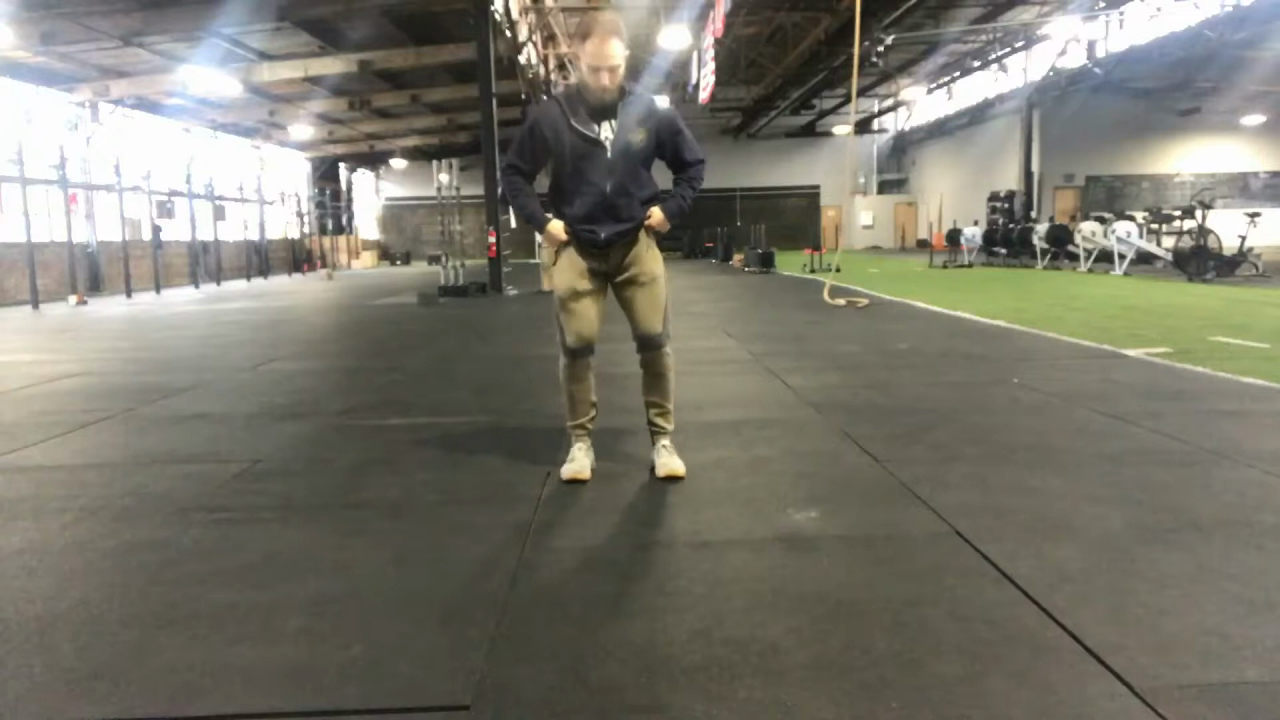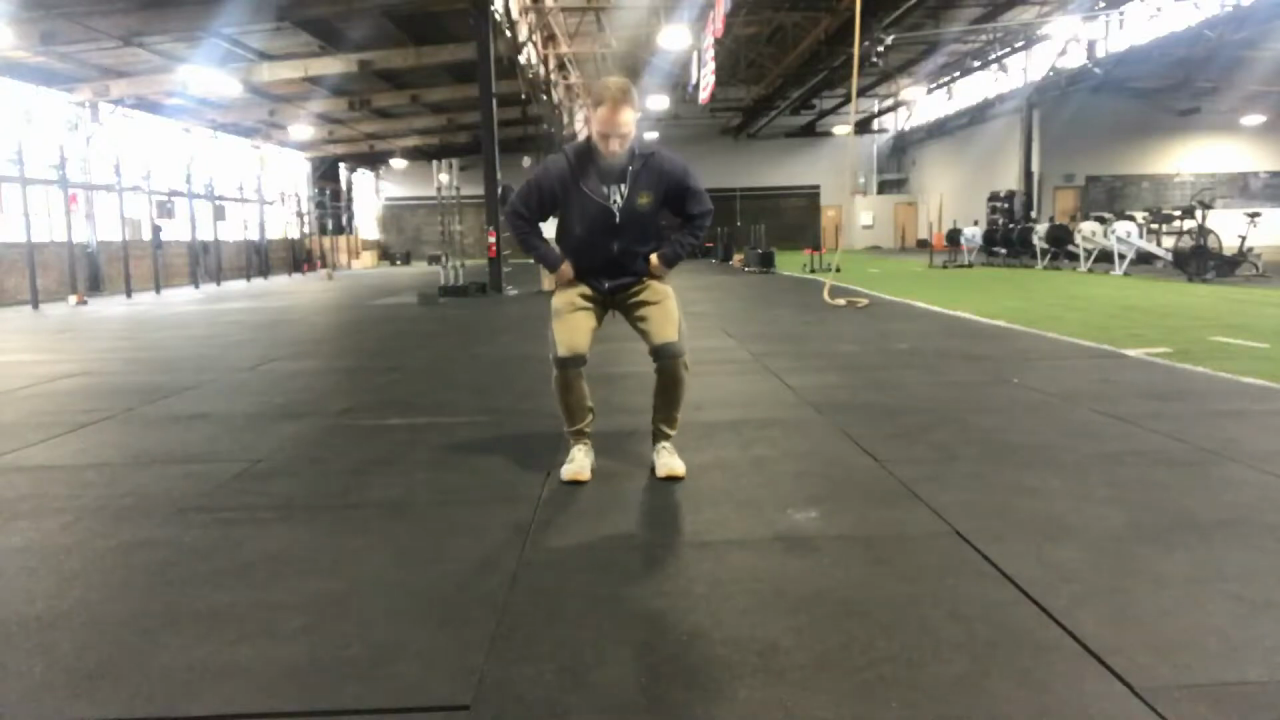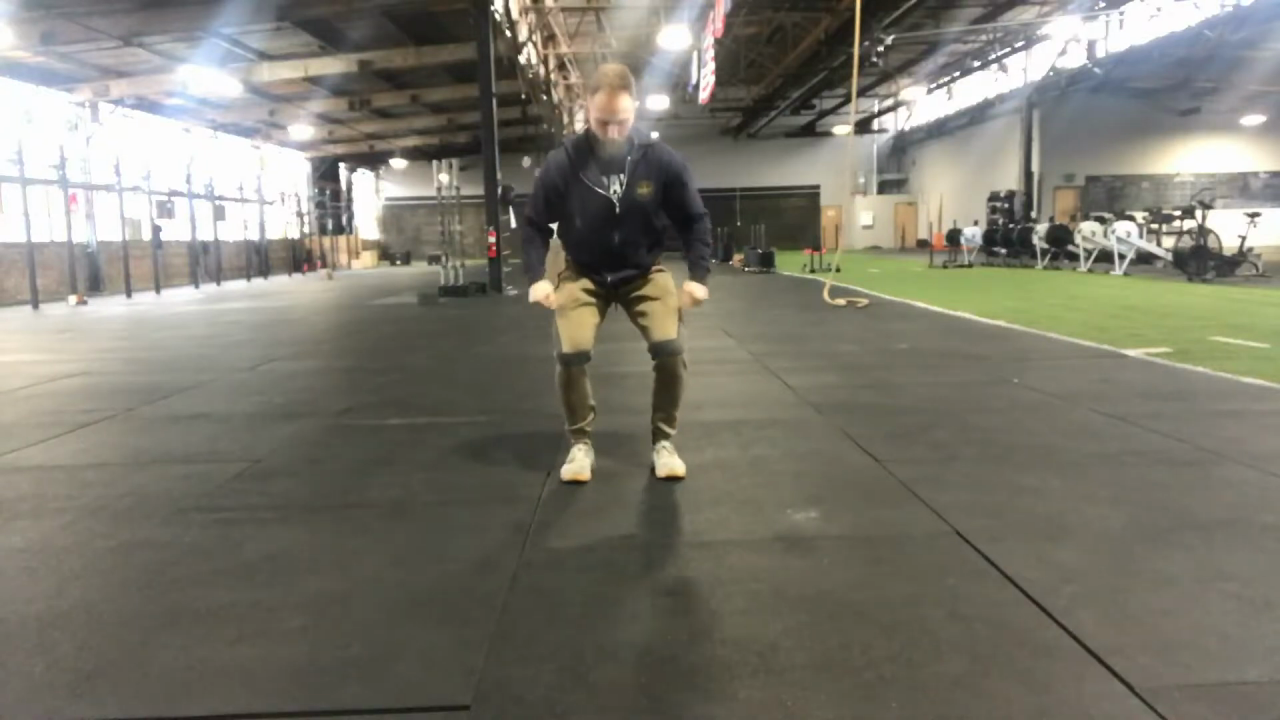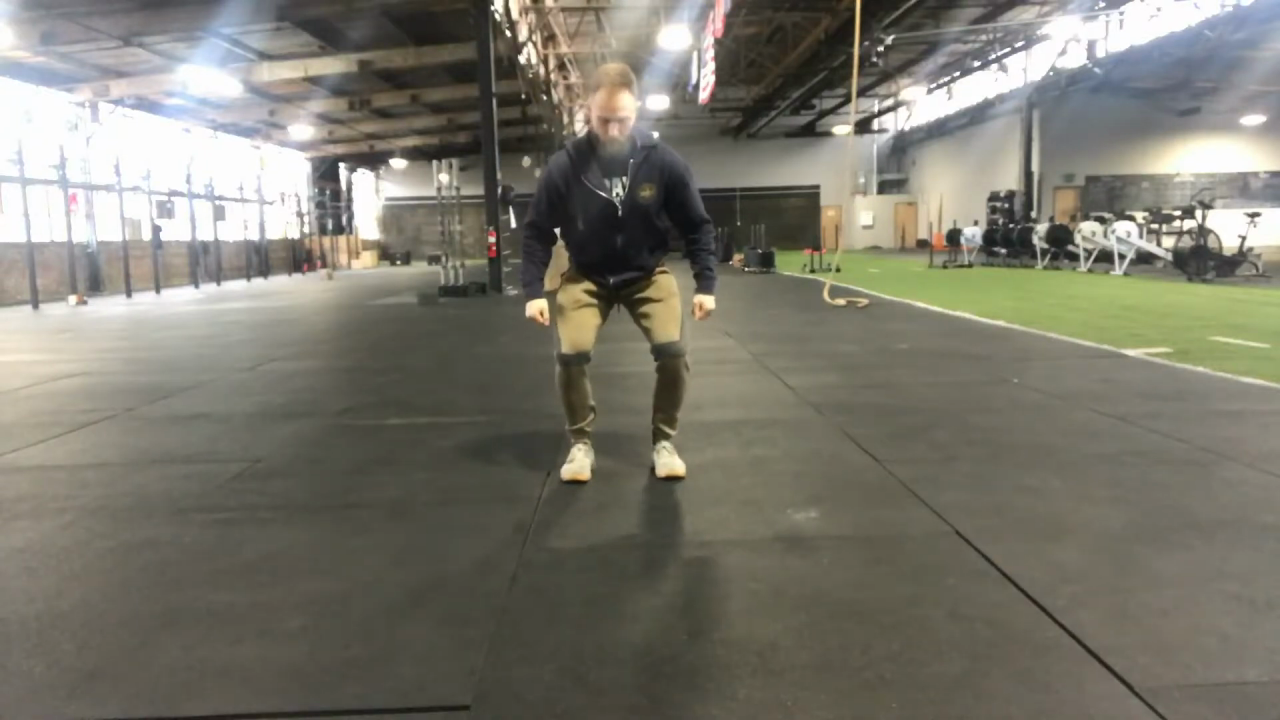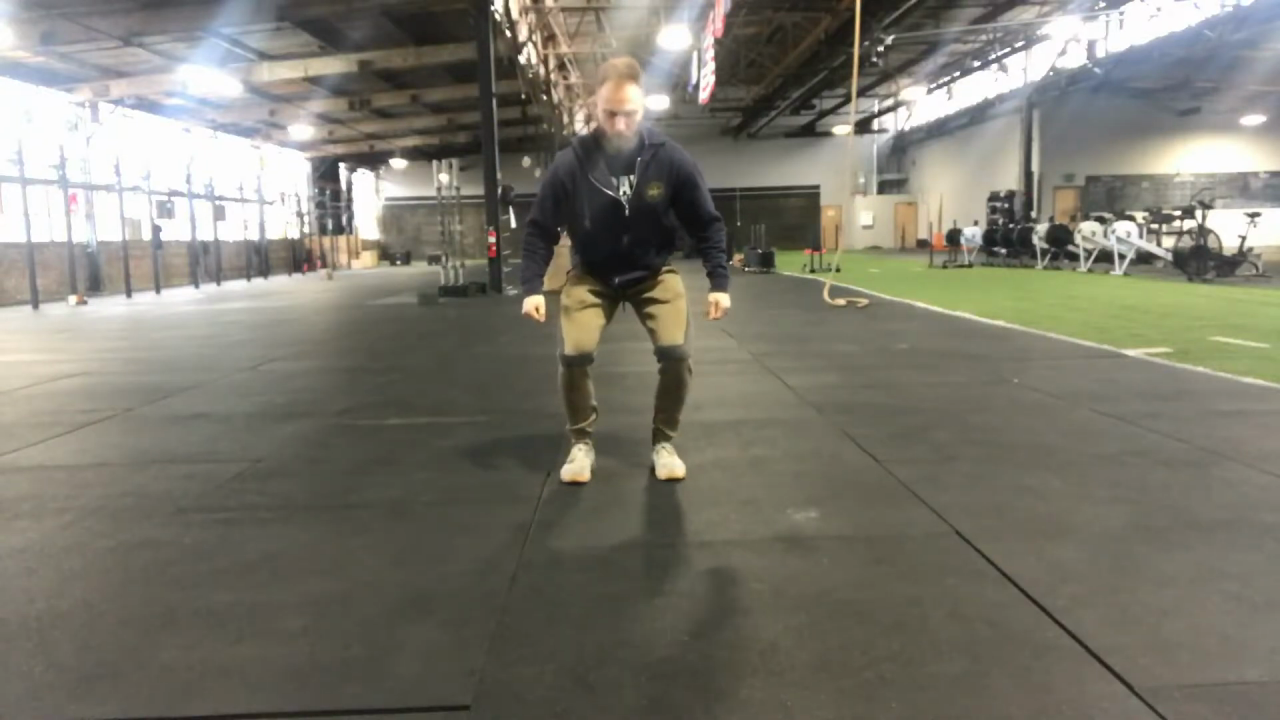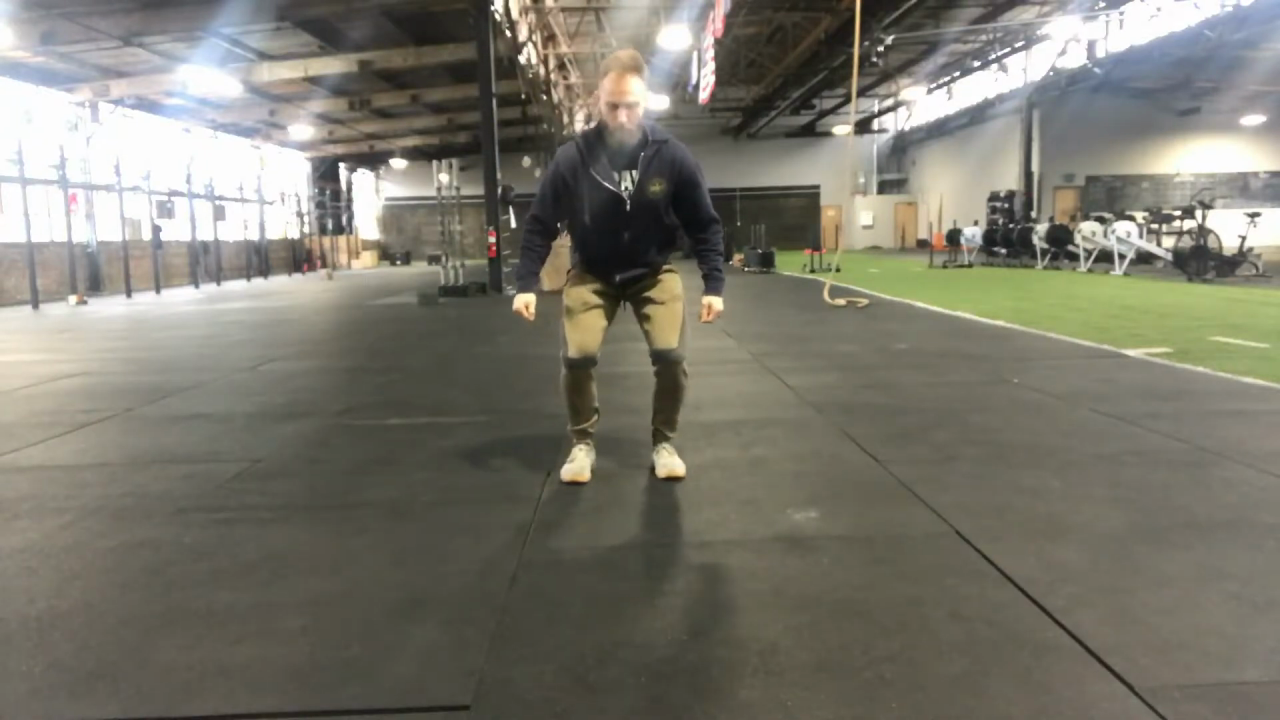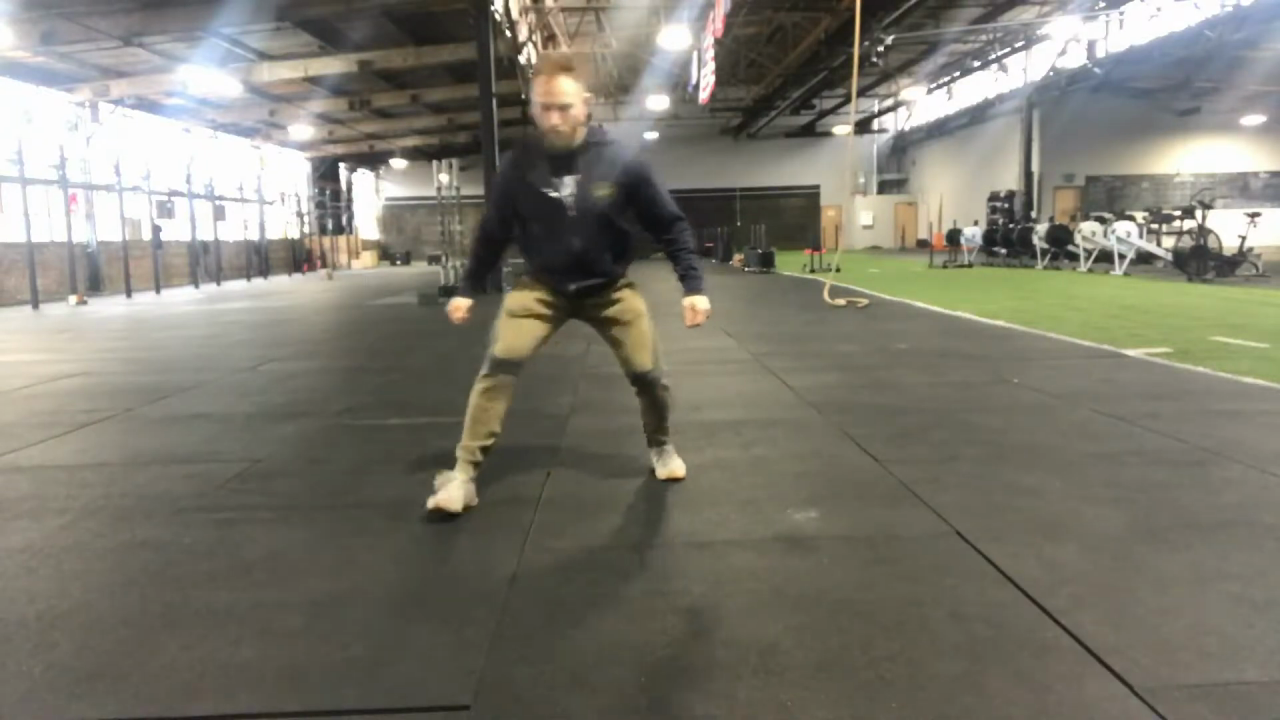
dt=0.5s
person 1, frame 1
left shoulder: (651, 112)
right shoulder: (551, 114)
left elbow: (693, 163)
right elbow: (512, 172)
left wrist: (670, 209)
right wrist: (541, 220)
left hip: (636, 243)
right hip: (576, 247)
left knee: (654, 340)
right knee: (576, 344)
left ankle: (662, 440)
right ankle: (581, 442)
person 1, frame 2
left shoulder: (662, 167)
right shoulder: (561, 169)
left elbow: (702, 212)
right elbow: (518, 215)
left wrist: (668, 255)
right wrist: (553, 261)
left hip: (642, 279)
right hip: (581, 281)
left knee: (672, 352)
right knee: (567, 356)
left ankle: (663, 443)
right ankle: (580, 444)
person 1, frame 3
left shoulder: (661, 160)
right shoulder: (562, 163)
left elbow: (694, 220)
right elbow: (534, 224)
left wrist: (697, 275)
right wrist: (537, 277)
left hip: (644, 272)
right hip: (583, 274)
left knee: (671, 350)
right knee: (571, 353)
left ankle: (663, 441)
right ankle: (581, 444)
person 1, frame 4
left shoulder: (663, 161)
right shoulder: (565, 165)
left elbow: (697, 226)
right elbow: (538, 231)
left wrist: (705, 284)
right wrist: (534, 290)
left hip: (648, 274)
right hip: (586, 276)
left knee: (673, 352)
right knee: (571, 354)
left ankle: (664, 442)
right ankle: (581, 443)
person 1, frame 5
left shoulder: (671, 159)
right shoulder: (571, 163)
left elbow: (707, 223)
right elbow: (540, 227)
left wrist: (719, 281)
right wrist: (532, 286)
left hip: (654, 273)
right hip: (591, 275)
left knee: (676, 354)
right knee: (574, 354)
left ankle: (664, 443)
right ankle: (581, 444)
person 1, frame 6
left shoulder: (673, 156)
right shoulder: (572, 158)
left elbow: (705, 225)
right elbow: (540, 224)
left wrist: (714, 285)
right wrist: (526, 283)
left hip: (654, 273)
right hip: (591, 273)
left knee: (670, 356)
right knee: (578, 357)
left ankle: (663, 443)
right ankle: (582, 444)
person 1, frame 7
left shoulder: (619, 161)
right shoulder: (519, 165)
left elbow: (670, 224)
right elbow: (493, 232)
left wrist: (692, 286)
right wrist: (467, 290)
left hip: (608, 286)
right hip: (541, 286)
left knee: (646, 372)
right knee: (501, 362)
left ankle: (661, 446)
right ankle: (464, 471)
